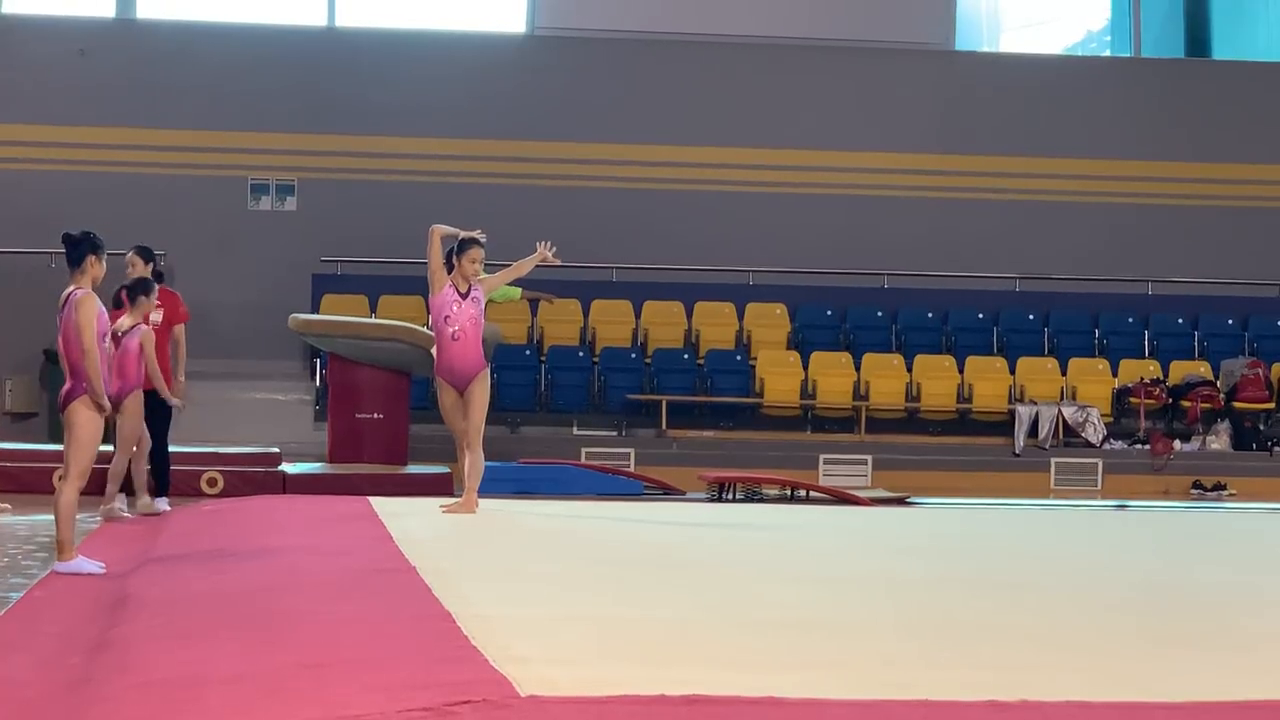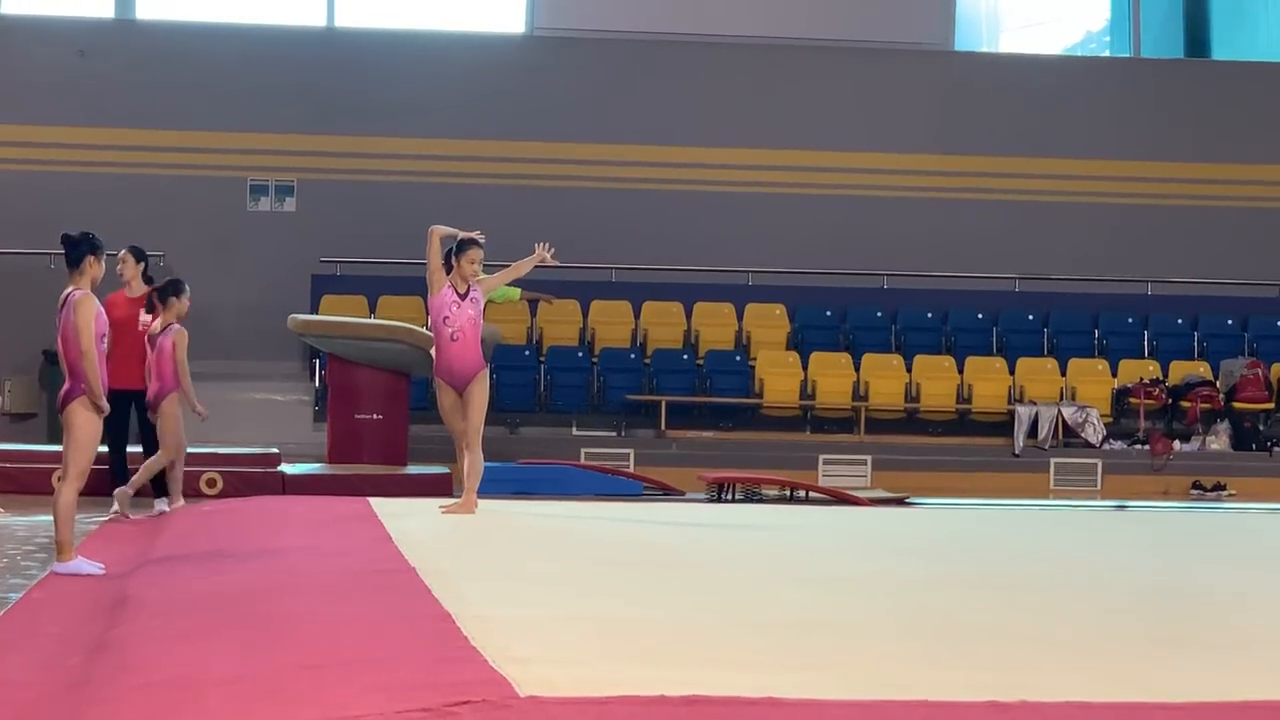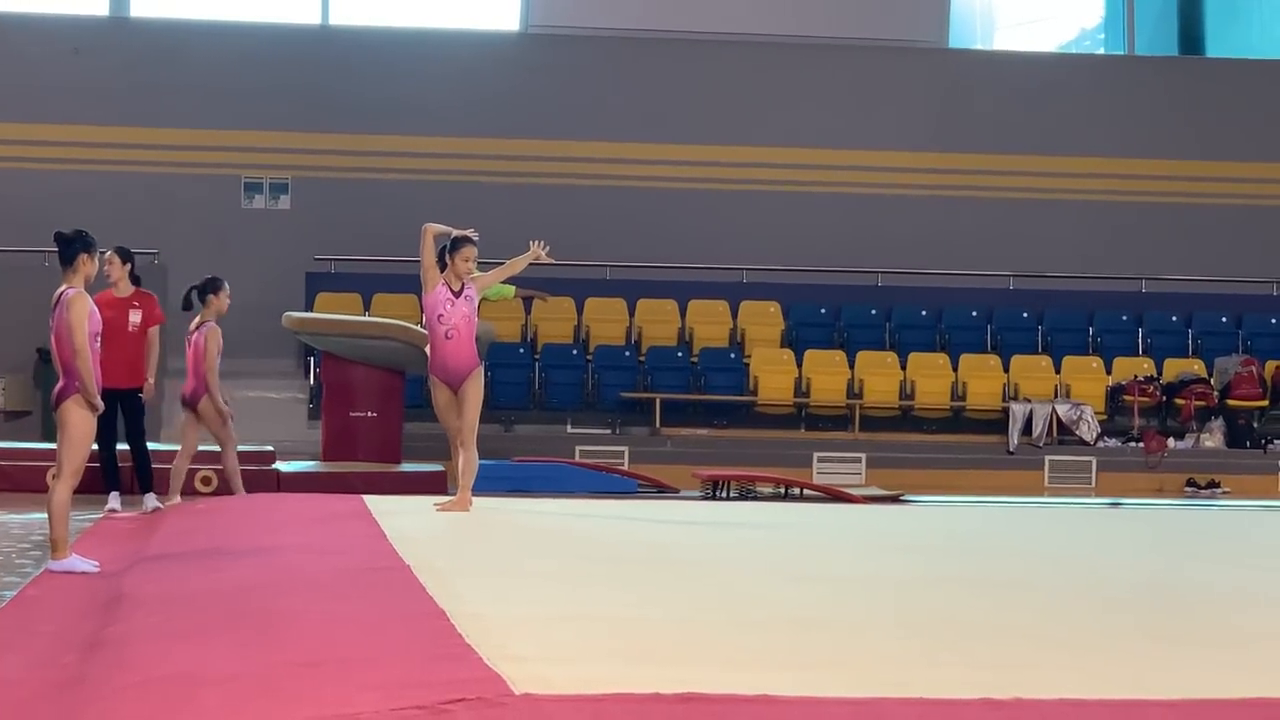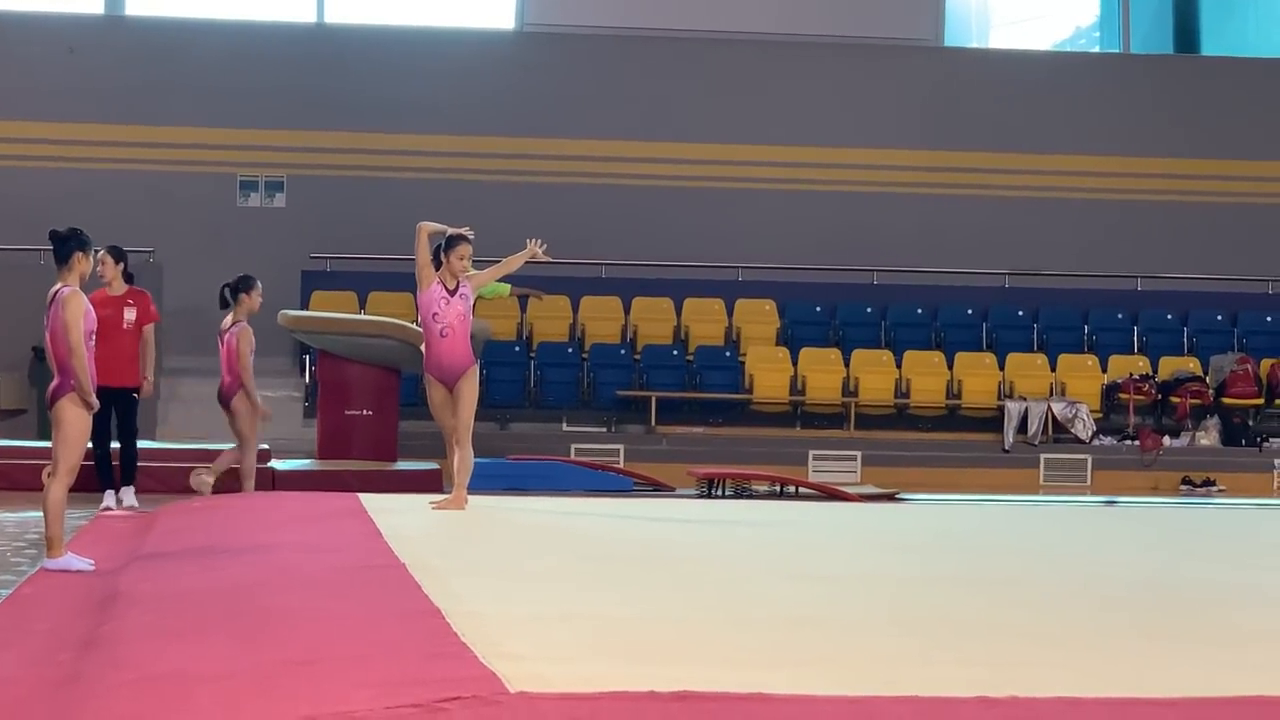
dt=0.3s
person 1, frame 1
left shoulder: (68, 297)
right shoulder: (86, 298)
left elbow: (66, 349)
right elbow: (89, 350)
right wrist: (101, 397)
left hip: (74, 394)
right hip: (85, 397)
left knee: (72, 479)
right knee: (73, 479)
left ankle: (68, 553)
right ankle: (66, 556)
person 1, frame 2
left shoulder: (67, 298)
right shoulder: (85, 299)
left elbow: (66, 350)
right elbow: (87, 352)
right wrist: (99, 398)
left hip: (73, 395)
right hip: (84, 398)
left knee: (71, 480)
right knee: (72, 480)
left ankle: (67, 554)
right ankle: (65, 557)
person 1, frame 3
left shoulder: (61, 296)
right shoulder: (78, 298)
left elbow: (59, 348)
right elbow: (81, 351)
right wrist: (93, 396)
left hip: (68, 393)
right hip: (78, 396)
left knee: (65, 478)
right knee: (67, 478)
left ankle: (62, 551)
right ankle: (59, 555)
person 1, frame 4
left shoulder: (55, 294)
right shoulder: (73, 296)
right elbow: (76, 349)
right wrist: (89, 395)
left hip: (62, 391)
right hip: (73, 394)
left knee: (60, 476)
right knee: (62, 476)
left ankle: (57, 550)
right ankle: (55, 553)
person 2, frame 1
left shoulder: (481, 288)
right shoulder: (439, 282)
left elbow: (515, 271)
right elbow: (435, 232)
left wrist: (539, 256)
right wrist: (462, 234)
left hip: (476, 373)
right hip: (446, 375)
left knee: (474, 439)
right knee: (460, 440)
left ankle: (469, 498)
right ankle: (466, 495)
person 2, frame 2
left shoulder: (481, 288)
right shoulder: (438, 283)
left elbow: (514, 272)
right elbow: (435, 232)
left wrist: (538, 258)
right wrist: (461, 235)
left hip: (475, 373)
right hip: (445, 375)
left knee: (472, 440)
right knee: (459, 441)
left ankle: (469, 499)
right ankle: (467, 496)
person 2, frame 3
left shoulder: (474, 286)
right shoulder: (433, 282)
left elbow: (508, 270)
right elbow: (428, 230)
left wrist: (532, 255)
right wrist: (455, 233)
left hip: (470, 371)
right hip: (440, 373)
left knee: (467, 437)
right knee: (454, 438)
left ankle: (464, 497)
right ankle: (461, 494)
person 2, frame 4
left shoulder: (470, 284)
right shoulder: (428, 279)
left elbow: (504, 267)
right elbow: (422, 228)
left wrist: (529, 253)
right wrist: (450, 231)
left hip: (465, 369)
right hip: (435, 372)
left knee: (462, 436)
right knee: (449, 437)
left ankle: (459, 494)
right ankle: (456, 492)
person 3, frame 1
left shoulder: (170, 298)
left elbow: (179, 341)
left wrist: (179, 376)
left hip: (158, 381)
left knee: (158, 442)
left ankle: (161, 498)
right ankle: (120, 496)
person 3, frame 2
right shoulder: (112, 301)
right elbow: (106, 342)
left hip: (146, 383)
right hip: (116, 383)
left knee: (151, 442)
right knee: (116, 443)
left ankle: (160, 498)
person 3, frame 3
left shoulder: (147, 300)
right shoulder: (99, 301)
left elbow: (153, 343)
left wrist: (150, 378)
left hip: (133, 383)
right hip: (103, 382)
left knee: (136, 440)
right knee: (105, 441)
left ankle: (149, 495)
right ankle: (113, 495)
person 3, frame 4
left shoulder: (141, 298)
right shoulder: (93, 300)
left elbow: (148, 340)
left wrist: (149, 376)
left hip: (128, 381)
right hip: (98, 380)
left knee: (127, 437)
right knee: (100, 439)
left ankle: (127, 489)
right ankle: (109, 492)
person 4, frame 1
left shoulder: (116, 327)
right shoulder: (145, 332)
left elbow: (111, 364)
right elbow: (153, 371)
left wrist: (111, 395)
right wrist: (169, 398)
left hip: (116, 392)
right hip: (131, 395)
left knee: (142, 446)
right knee: (124, 452)
left ankle: (143, 500)
right ankle: (108, 504)
person 4, frame 2
left shoulder: (153, 329)
right shoulder: (178, 332)
left elbow: (149, 367)
right elbow: (182, 373)
right wrist: (195, 404)
left hip: (155, 394)
right hip: (169, 396)
left knee: (178, 450)
right knee: (169, 453)
left ankle: (176, 501)
right ankle: (127, 490)
person 4, frame 3
left shoulder: (194, 327)
right shoulder: (212, 330)
right elbow: (210, 371)
left wrist: (218, 398)
right wrist: (220, 402)
left hip: (190, 393)
right hip: (203, 395)
left knee: (187, 450)
right knee: (229, 444)
left ankle: (172, 498)
right ankle: (240, 497)
person 4, frame 4
left shoulder: (226, 324)
right shoulder: (243, 330)
right elbow: (244, 370)
left wrist: (254, 397)
right wrist: (257, 402)
left hip: (226, 390)
right hip: (239, 392)
left knee: (244, 446)
right knee: (250, 447)
left ankle: (205, 476)
